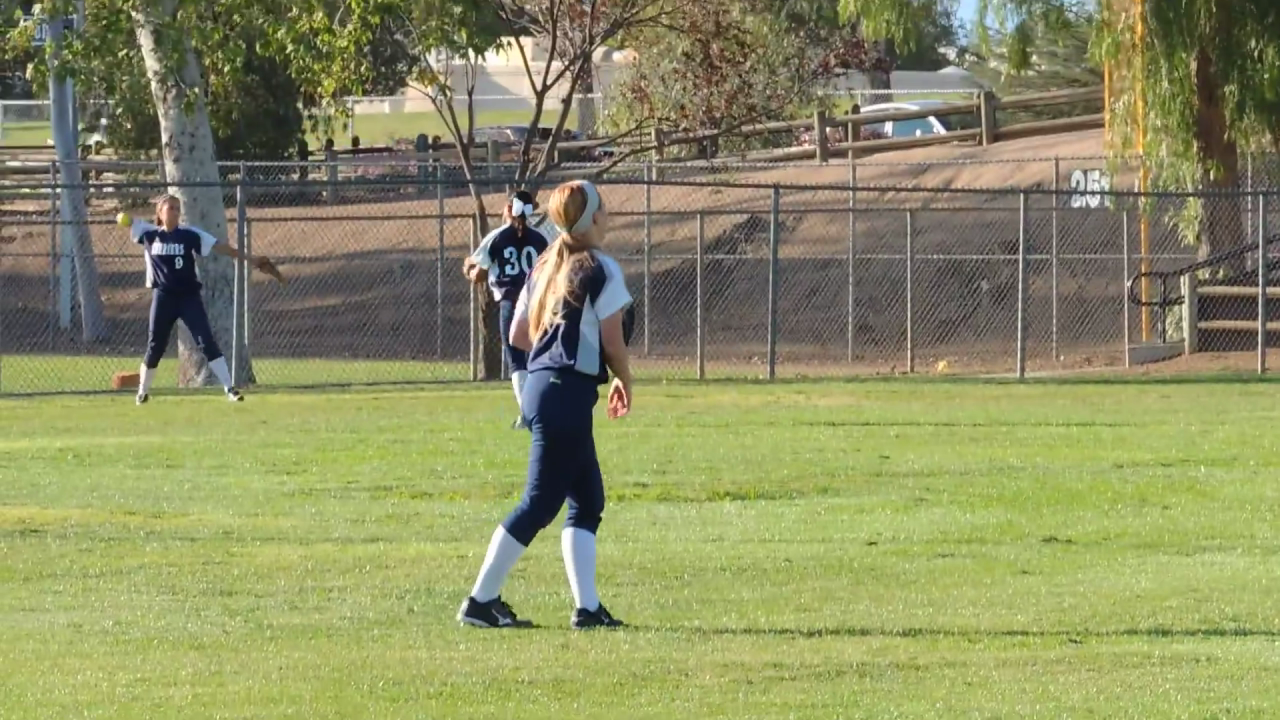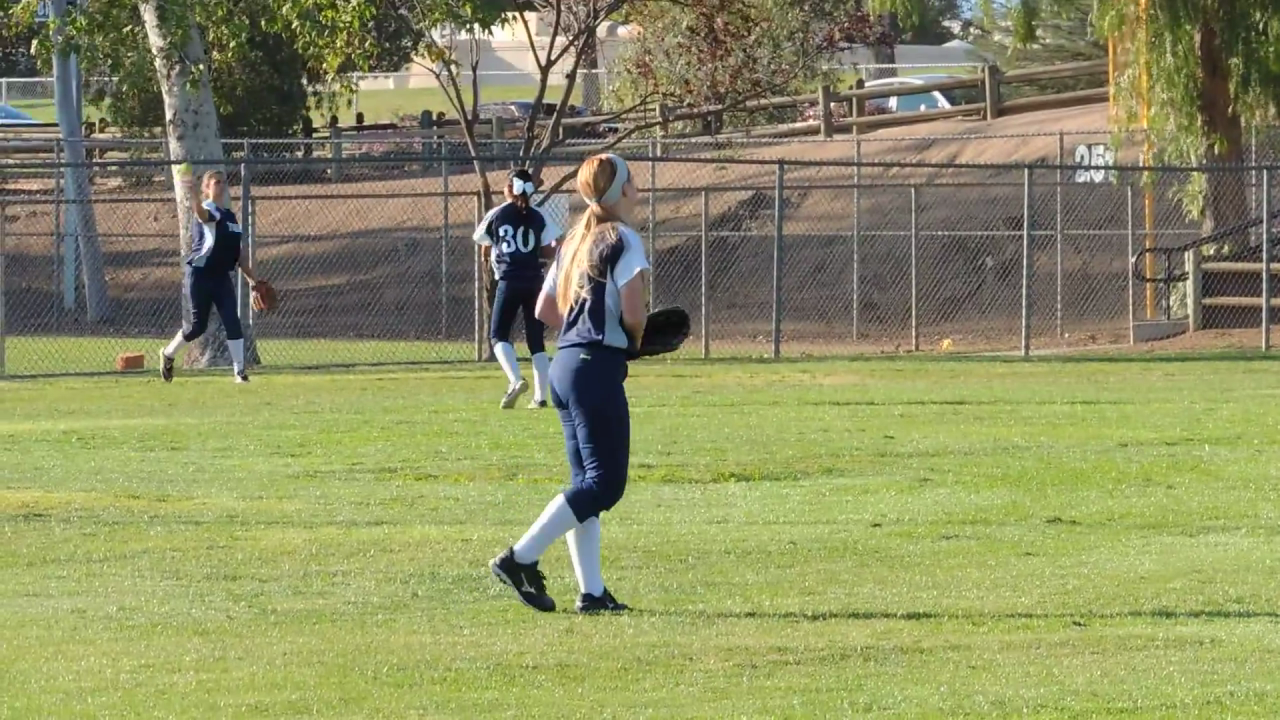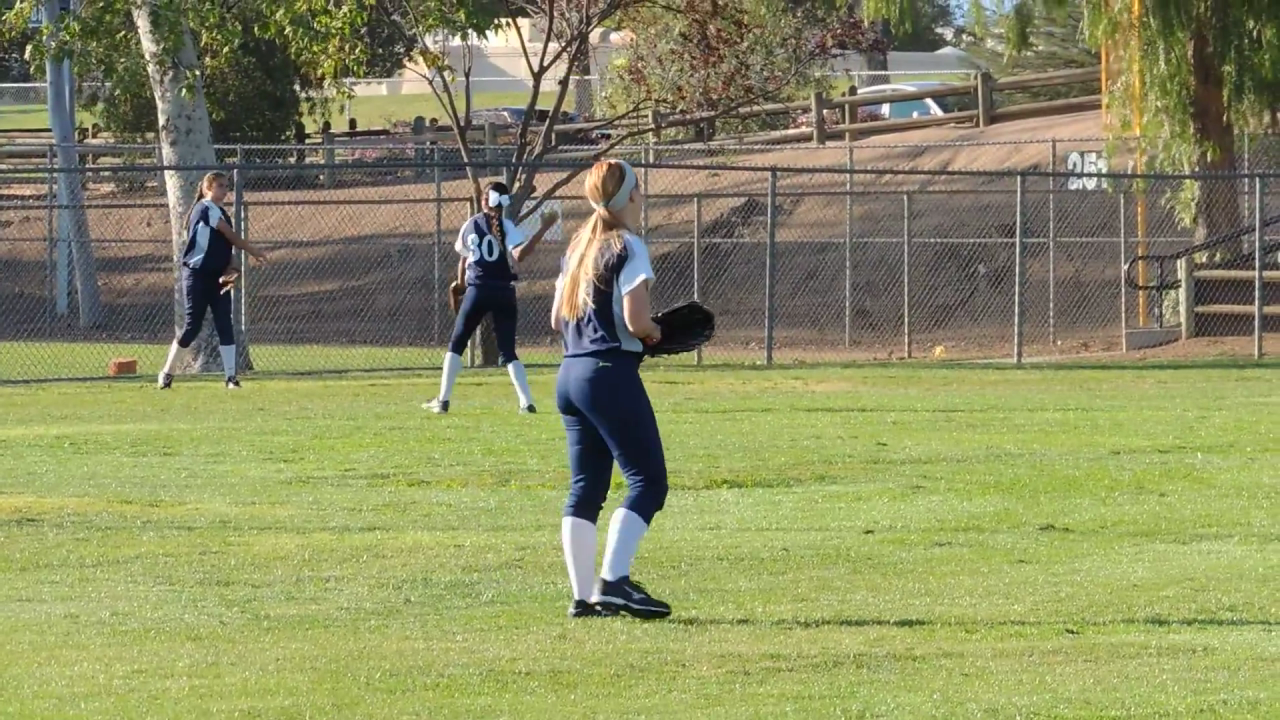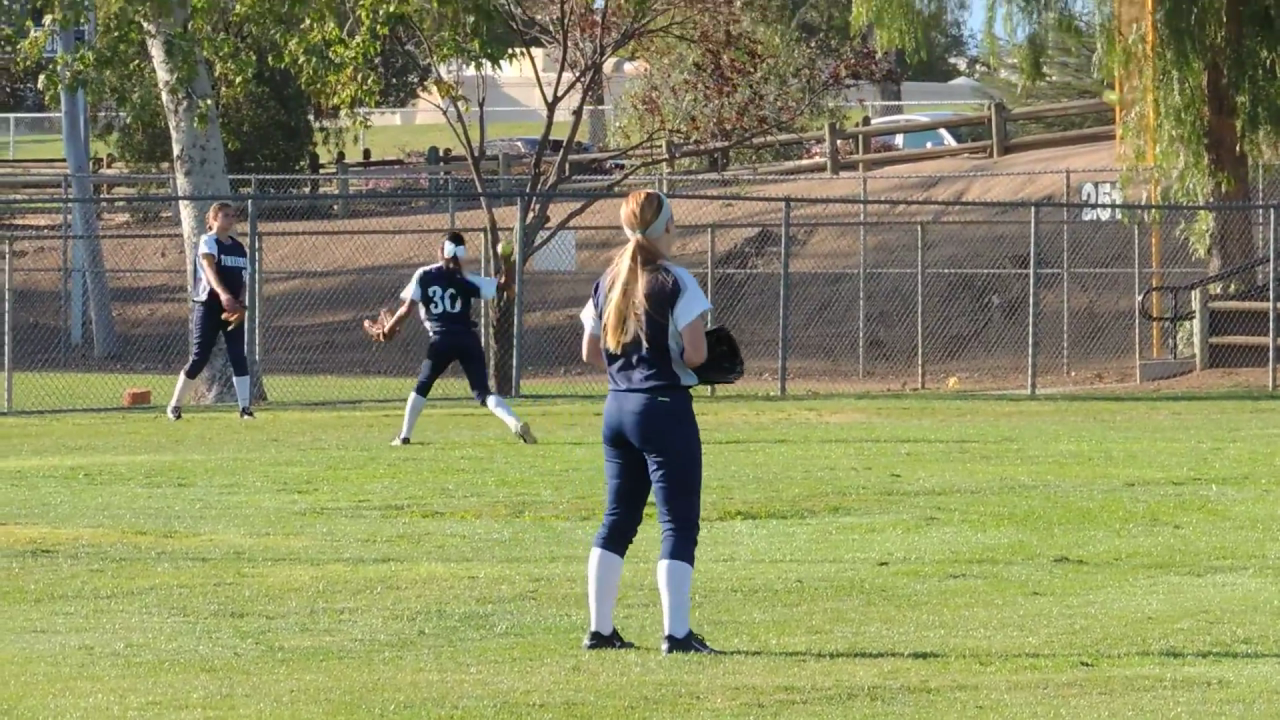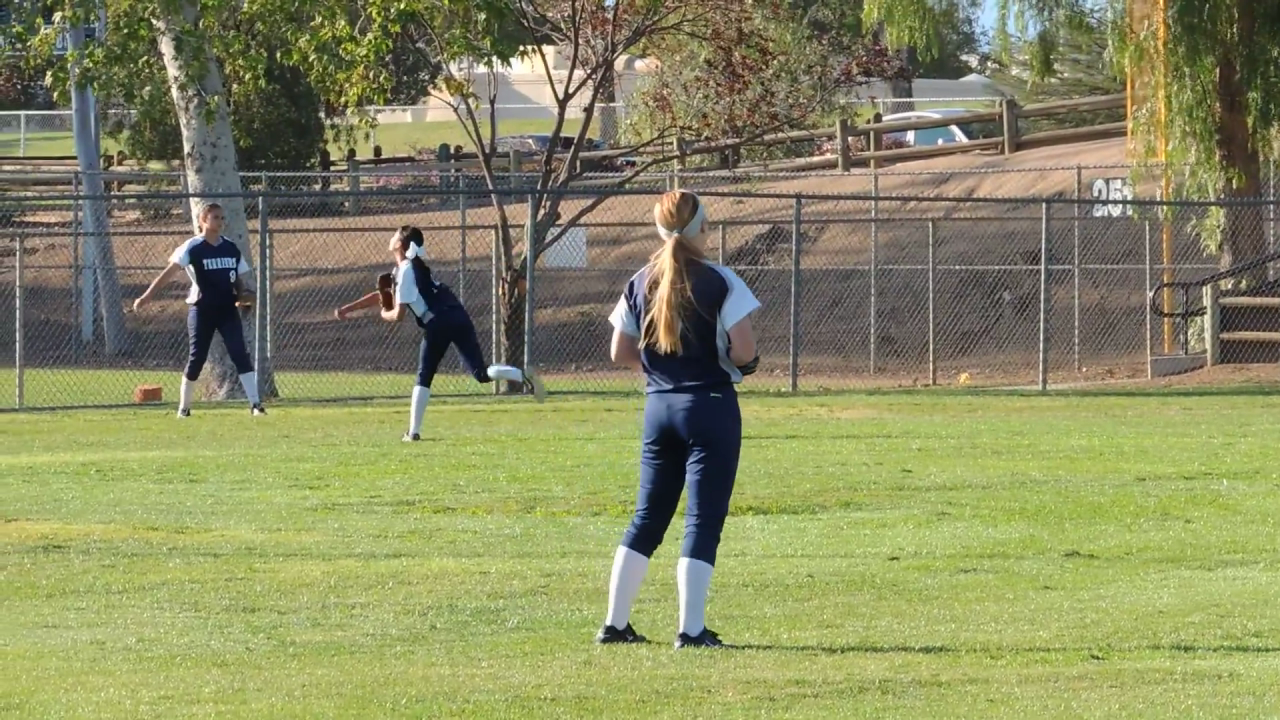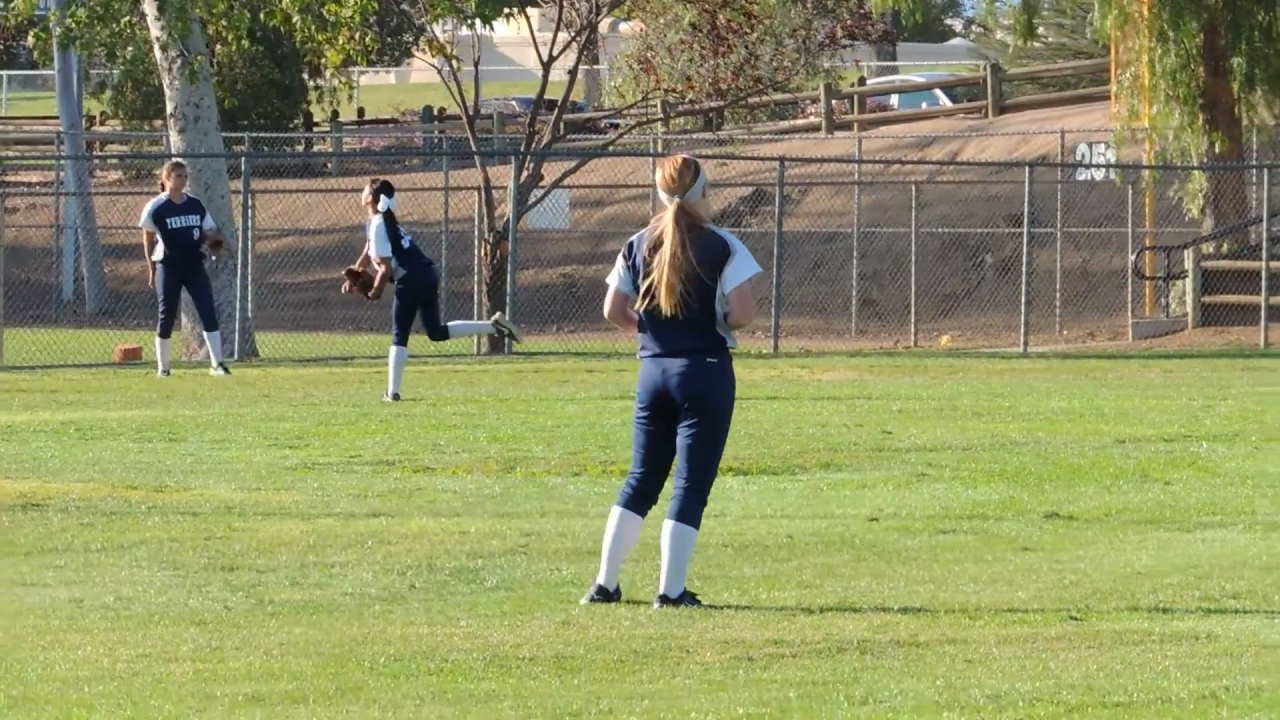
dt=0.3s
person 1, frame 1
left shoulder: (545, 266)
right shoulder: (602, 268)
left elbow: (518, 335)
right elbow: (613, 344)
right wrist: (623, 379)
left hip: (540, 387)
right hip: (567, 393)
left knee: (588, 501)
right knee: (541, 502)
left ankle: (587, 608)
right ankle: (481, 600)
person 1, frame 2
left shoulder: (575, 240)
right shoulder: (624, 239)
left elbow: (544, 311)
right elbow: (634, 312)
right wrist: (636, 339)
left hip: (567, 365)
right hip: (596, 369)
left knee: (588, 479)
right knee: (605, 482)
left ankle: (592, 591)
right ankle: (520, 557)
person 1, frame 3
left shoulder: (580, 247)
right shoulder: (628, 247)
left elbow: (558, 315)
right elbow: (636, 321)
right wrist: (654, 333)
left hip: (570, 374)
right hip: (611, 376)
left knee: (585, 486)
right knee: (648, 482)
left ankle: (583, 597)
right ankle: (613, 580)
person 1, frame 4
left shoulder: (609, 281)
right shoulder: (676, 281)
left elbow: (591, 352)
right elbow: (696, 353)
right wrist: (681, 361)
left hip: (618, 409)
right hip: (664, 410)
left knee: (618, 520)
right knee: (680, 524)
left ankle: (600, 629)
right ankle: (677, 634)
person 1, frame 5
left shoulder: (640, 283)
right shoulder: (720, 281)
left elbow: (620, 353)
right elbow: (745, 351)
right wrist: (720, 360)
left hip: (659, 409)
right hip: (710, 408)
left knee: (647, 517)
right knee: (703, 522)
left ankle: (615, 624)
right ankle: (691, 631)
person 1, frame 6
left shoulder: (638, 245)
right shoulder: (721, 245)
left elbow: (613, 311)
right elbow: (743, 314)
right wrist: (716, 324)
left hip: (654, 373)
right hip: (705, 373)
left knee: (641, 479)
right knee: (691, 484)
left ankle: (604, 584)
right ankle: (671, 591)
person 2, frame 1
left shoulder: (495, 238)
right shoulder: (539, 239)
left elbow: (478, 277)
left wrist: (472, 269)
left hip: (511, 303)
left knee: (515, 361)
person 2, frame 2
left shoulder: (495, 215)
right shoulder: (539, 217)
left elbow: (486, 253)
right elbow: (548, 253)
left hip: (509, 283)
right hip: (536, 282)
left knee: (498, 336)
right knee: (536, 340)
left ankle: (516, 380)
right ankle: (540, 396)
person 2, frame 3
left shoulder: (469, 225)
right shoulder: (506, 226)
left elbow: (464, 261)
right elbow: (519, 255)
left wrist: (460, 282)
right wrist: (542, 230)
left hip: (478, 291)
right hip: (505, 293)
left knee: (457, 344)
right knee: (507, 352)
left ankle: (443, 399)
right ankle: (526, 402)
person 2, frame 4
left shoulder: (423, 275)
right shoulder: (465, 279)
left elbow: (406, 310)
right elbow: (500, 287)
left wrist: (387, 330)
left hip: (443, 340)
right hip: (469, 340)
left knee: (423, 386)
right knee: (483, 392)
left ankle: (404, 435)
right ankle: (516, 424)
person 2, frame 5
left shoulder: (407, 272)
right shoulder: (414, 266)
left elbow: (399, 315)
right elbow: (382, 295)
left wrist: (385, 314)
right wrist: (348, 308)
left hip: (439, 324)
right hip: (459, 316)
left knee: (424, 378)
right knee: (481, 371)
left ankle: (413, 432)
right ankle: (522, 375)
person 2, frame 6
left shoulder: (378, 226)
right shoulder: (379, 221)
left elbow: (386, 269)
right elbow: (367, 255)
left wrist: (375, 291)
right wrist: (352, 278)
left hip: (411, 281)
right hip: (427, 275)
left knee: (400, 337)
right knee: (437, 332)
left ankle: (393, 392)
right ankle: (494, 325)
person 3, frame 1
left shoulder: (192, 234)
right shoulder: (149, 234)
left elbow: (223, 248)
right elbow: (126, 222)
left wrist: (252, 260)
right wrist: (123, 218)
left hip: (190, 296)
right hip: (163, 297)
left knee: (206, 342)
right knee: (155, 347)
left ankle: (231, 388)
right ankle: (143, 392)
person 3, frame 2
left shoulder: (230, 216)
right shoulder: (206, 208)
left elbow: (236, 251)
right elbow: (201, 212)
left wrist: (251, 277)
right wrist: (194, 192)
left hip: (222, 276)
right hip: (199, 274)
left knee: (232, 322)
right knee: (198, 325)
left ankle: (240, 370)
right ankle: (169, 353)
person 3, frame 3
left shoulder: (222, 214)
right shoulder: (206, 207)
right elbow: (232, 236)
left wrist: (232, 270)
right wrist: (256, 253)
left hip: (218, 277)
right hip: (197, 275)
left knee: (225, 326)
right knee: (192, 327)
left ankle: (231, 376)
right ankle: (167, 372)
person 3, frame 4
left shoulder: (239, 247)
right shoulder: (207, 242)
right elbow: (210, 269)
left wrist: (239, 302)
right wrist: (223, 293)
left hip: (230, 310)
right hip: (208, 308)
left knee: (239, 357)
right knee: (199, 358)
left ankle: (245, 407)
right ankle: (175, 405)
person 3, frame 5
left shoulder: (232, 248)
right shoulder: (192, 248)
left elbow: (239, 280)
right elbow: (169, 272)
left wrist: (245, 294)
right wrist: (147, 296)
left hip: (228, 309)
right hip: (202, 310)
left knee: (241, 354)
right knee: (197, 359)
left ankle: (255, 403)
right ankle: (183, 407)
person 3, frame 6
left shoulder: (196, 205)
right shoulder: (155, 207)
left elbow: (207, 234)
right elbow: (148, 240)
left wrist: (215, 239)
right wrist: (152, 270)
left hip: (194, 265)
right hip: (168, 268)
left knee: (208, 312)
right knee: (167, 317)
left ankle: (217, 362)
right ankle: (163, 367)
